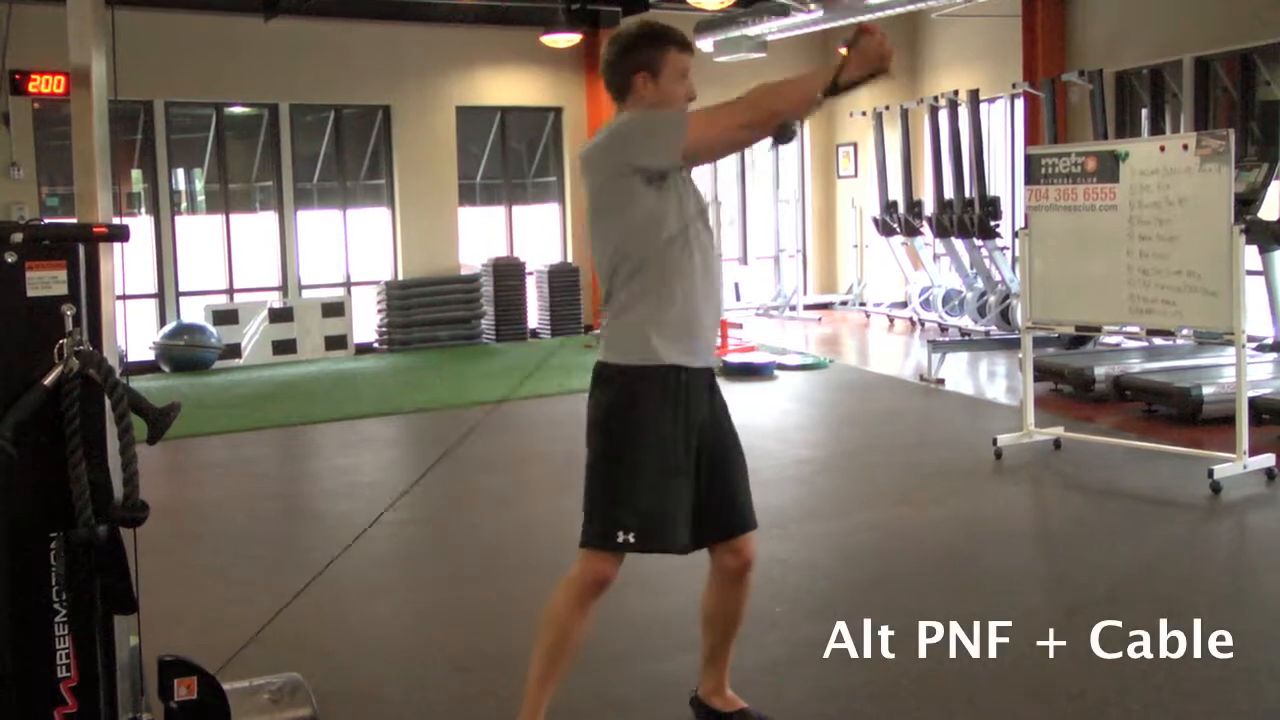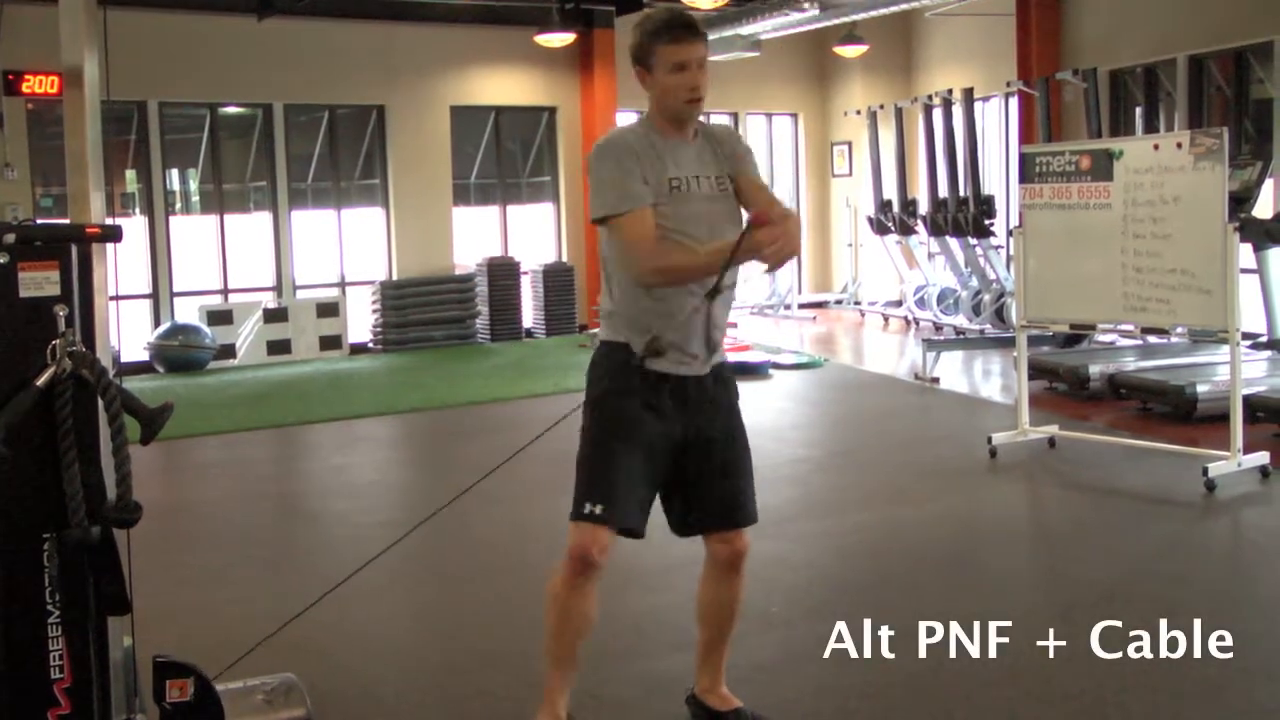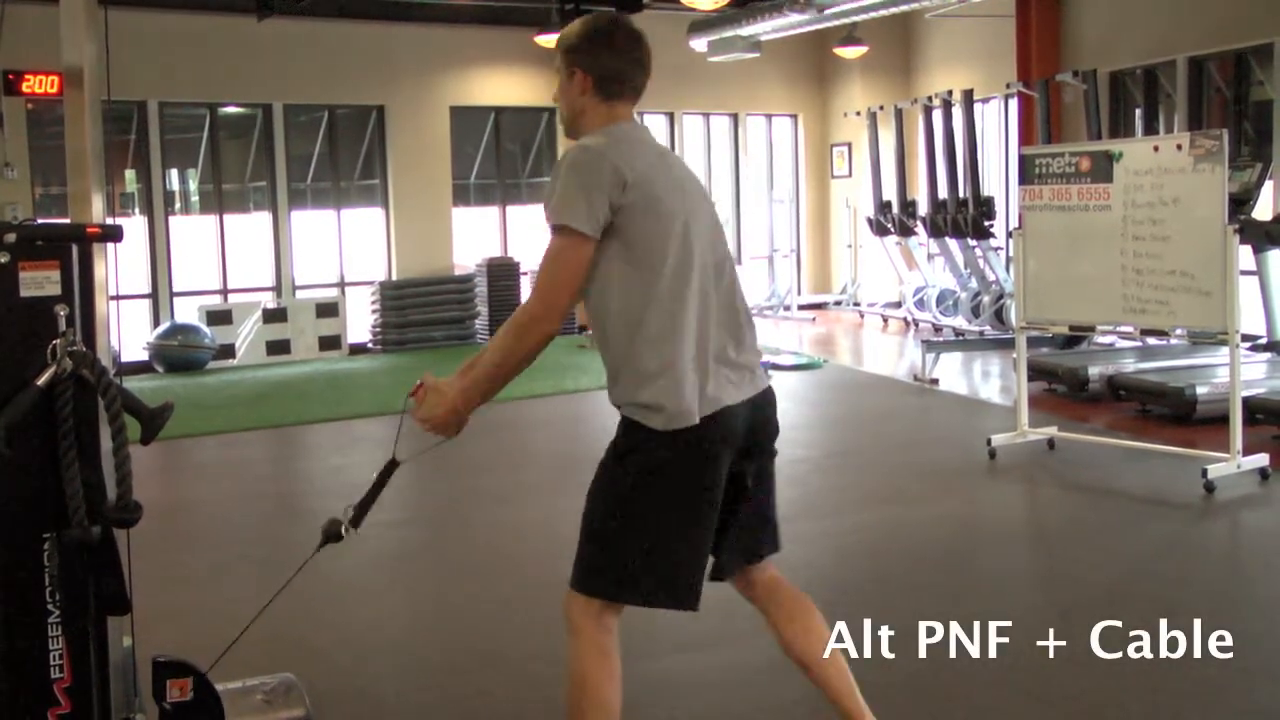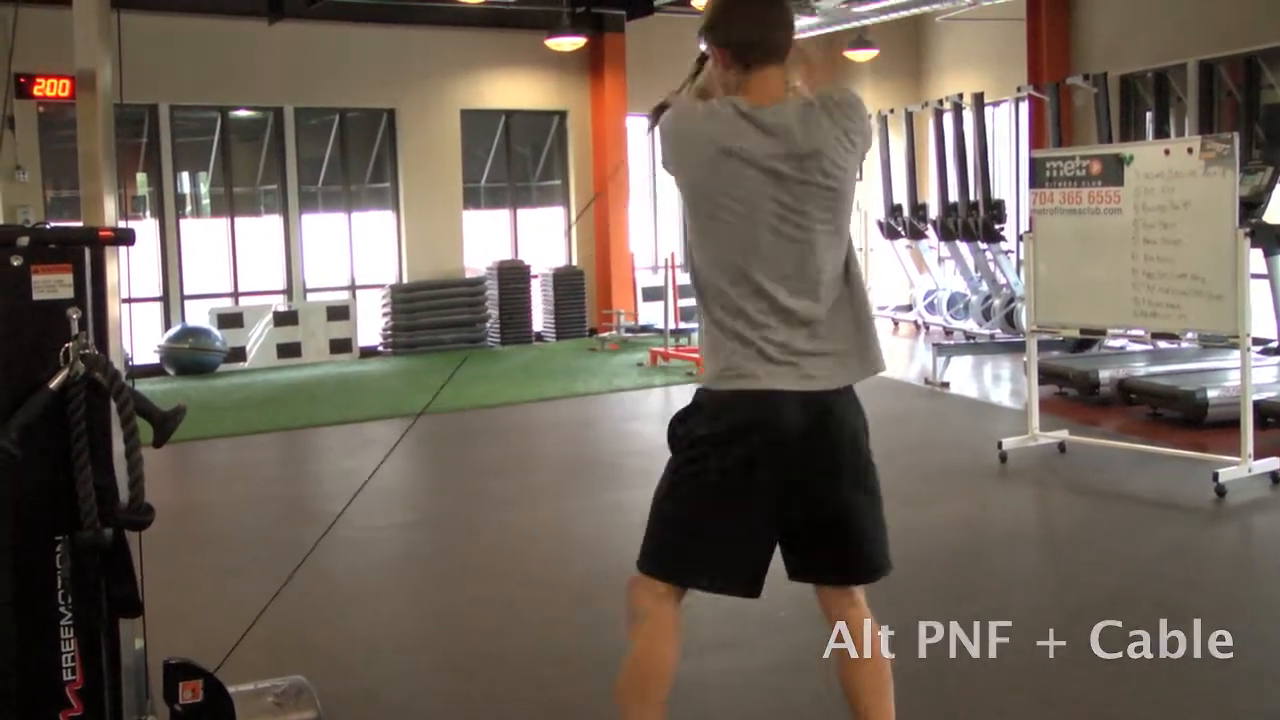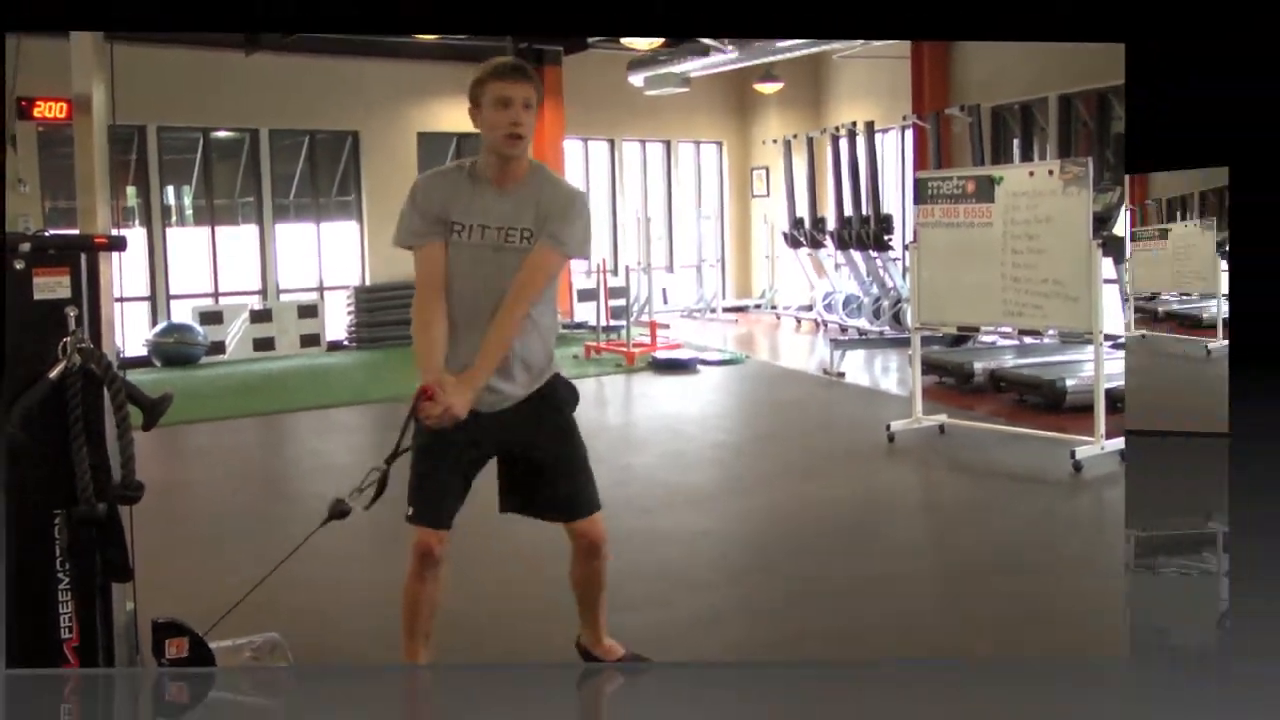
dt=1s
person 1, frame 1
left shoulder: (669, 139)
right shoulder: (620, 145)
left elbow: (758, 123)
right elbow: (744, 112)
left wrist: (843, 71)
right wrist: (842, 67)
left hip: (696, 379)
right hip: (637, 385)
left knee: (736, 555)
right knee: (597, 567)
person 1, frame 2
left shoulder: (726, 145)
right shoulder: (618, 154)
left elbow: (768, 208)
right elbow: (649, 262)
left wrist: (781, 227)
right wrist: (737, 250)
left hip: (707, 373)
right hip: (634, 371)
left knee: (730, 545)
right knee: (587, 547)
person 1, frame 3
left shoulder: (592, 160)
right shoulder: (661, 160)
left elbow: (547, 311)
right elbow: (596, 299)
left wrist: (462, 396)
right wrist: (476, 372)
left hip: (673, 420)
right hip: (746, 402)
left knee: (590, 608)
right knee: (756, 573)
person 1, frame 4
left shoulder: (688, 130)
right shoulder: (840, 125)
left wrist: (708, 81)
left hip: (736, 404)
right hip: (827, 401)
left knee: (653, 596)
right knee: (845, 600)
person 1, frame 5
left shoulder: (562, 202)
right shoulder: (433, 192)
left elbow: (520, 301)
right elbow: (430, 295)
left wrist: (471, 383)
right wrist: (433, 377)
left hip: (533, 391)
right hip: (454, 393)
left knee: (590, 535)
right knee: (427, 546)
left ankle: (595, 641)
right ankle: (413, 673)
